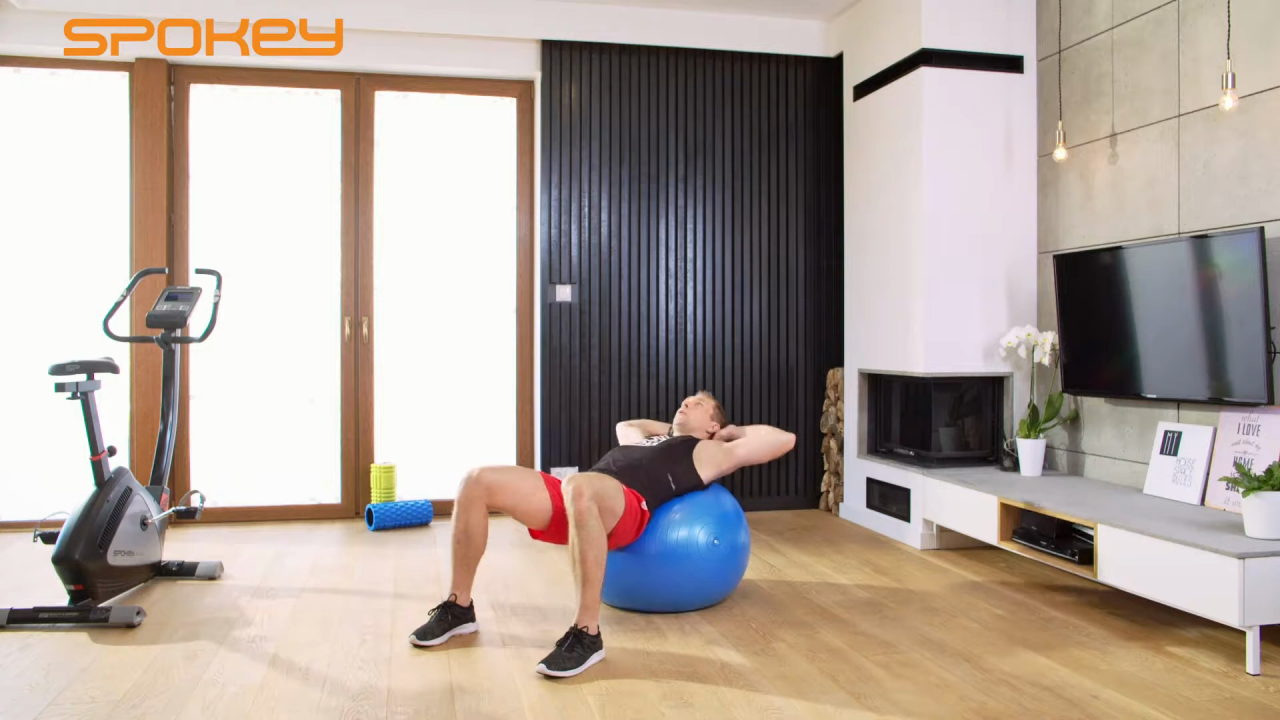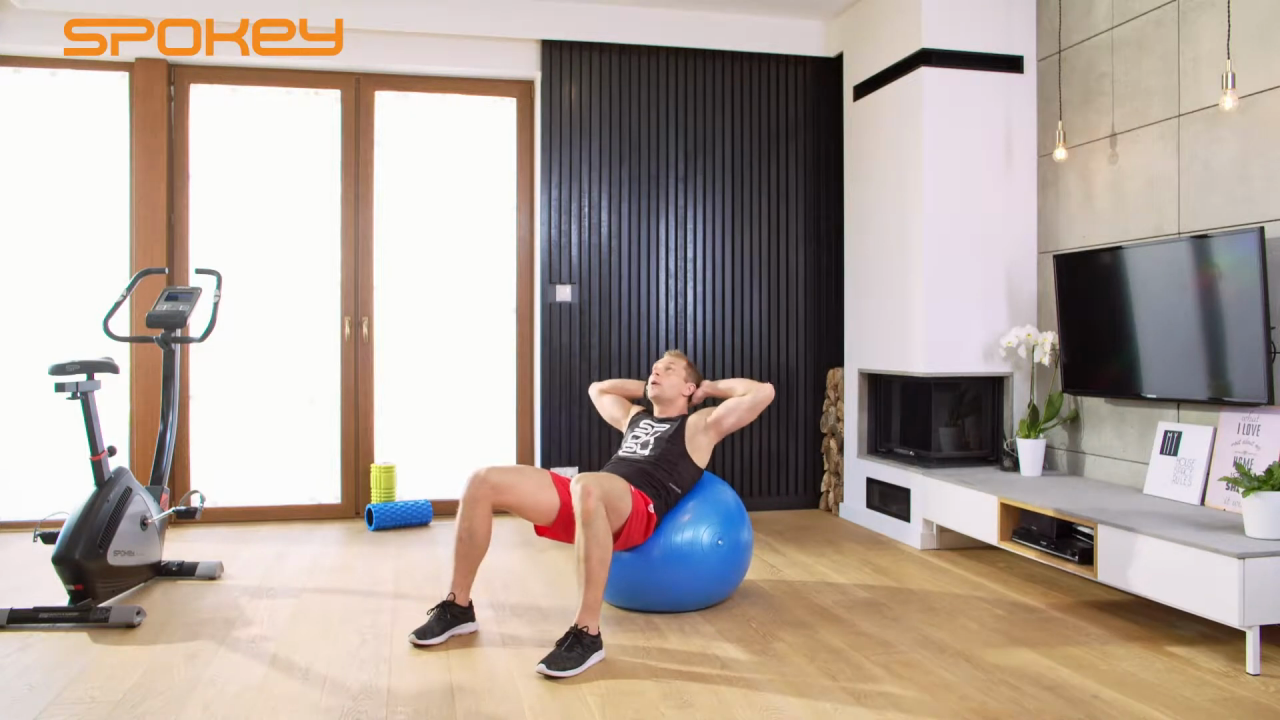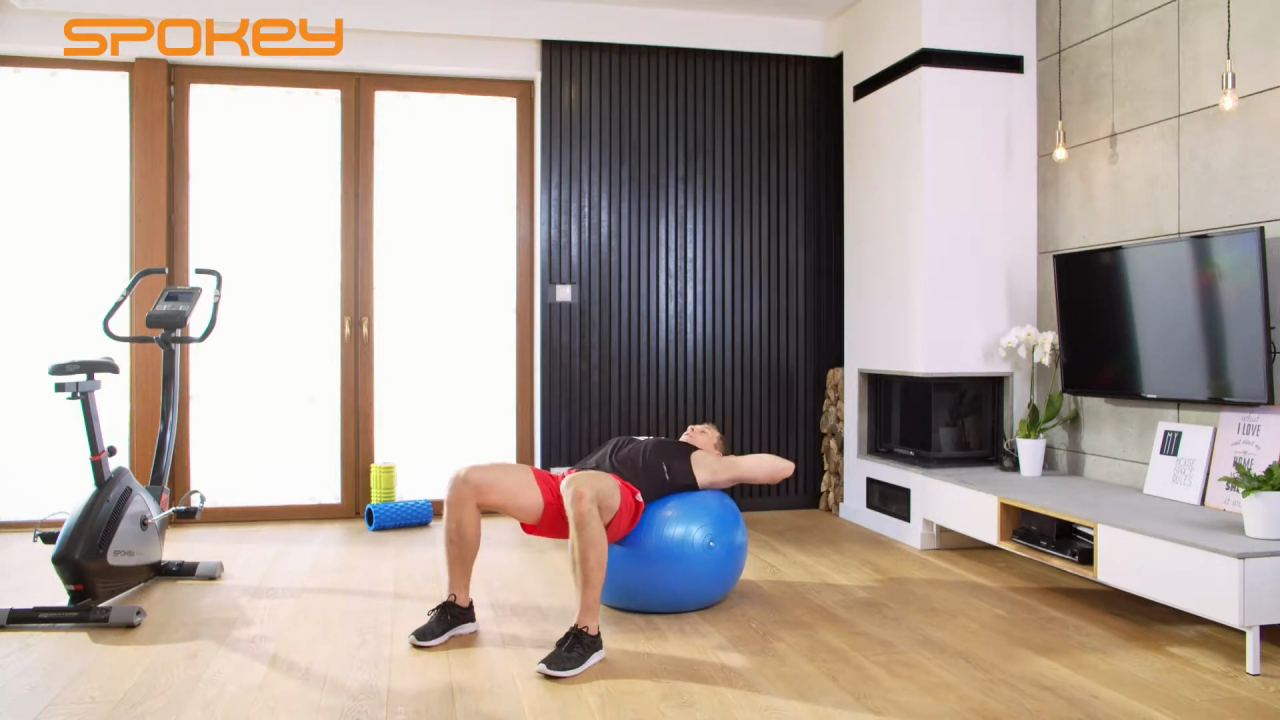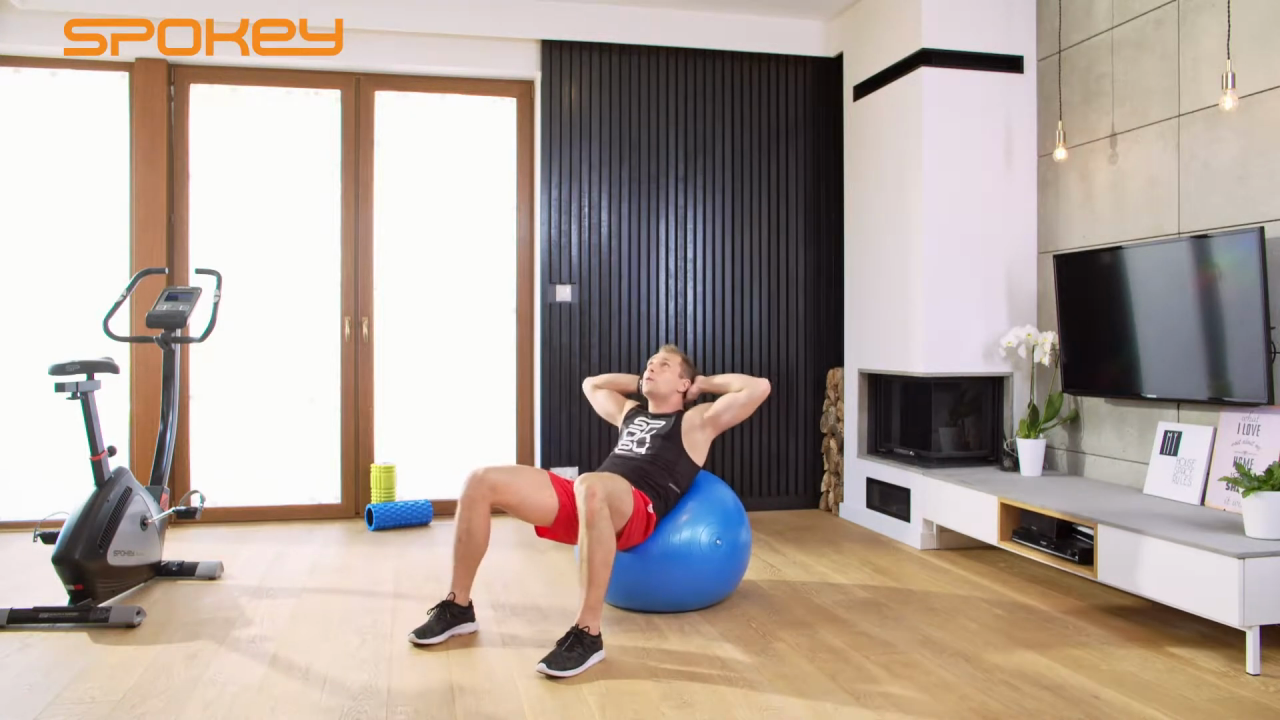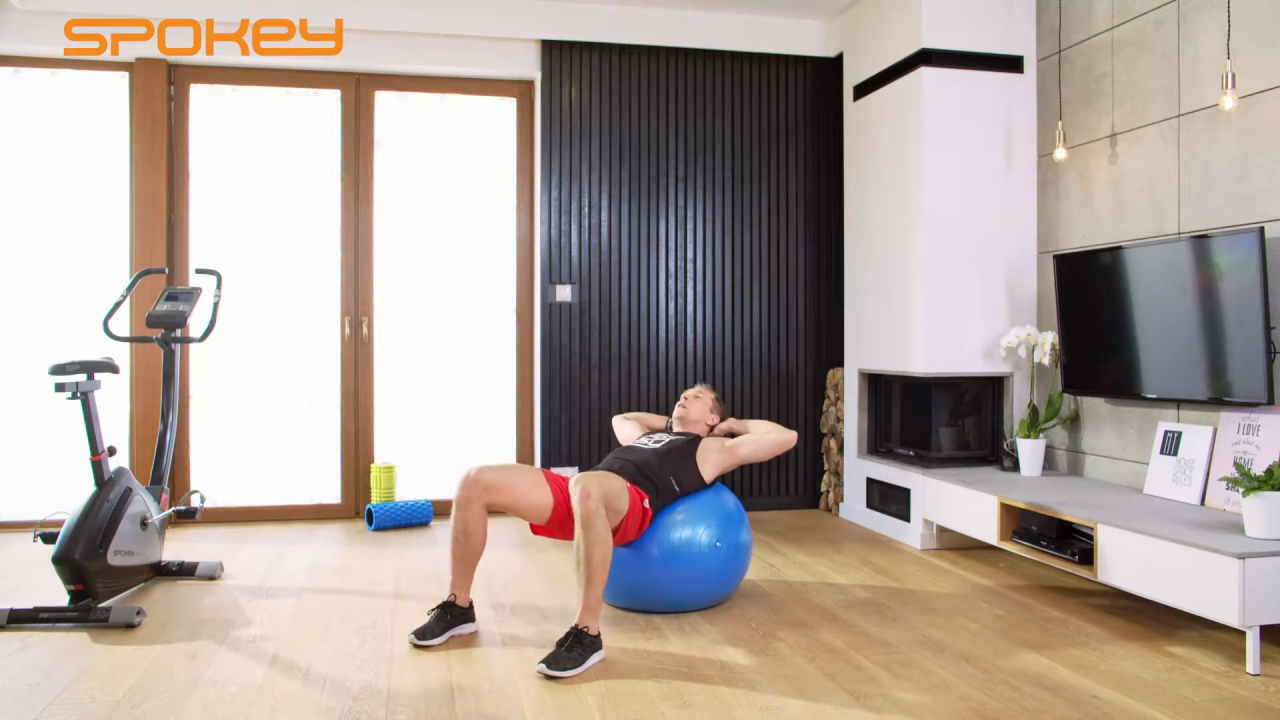
dt=1s
person 1, frame 1
left shoulder: (710, 451)
right shoulder: (652, 439)
left elbow: (785, 440)
right elbow: (624, 425)
left wrist: (731, 429)
right wrist: (672, 427)
left hip: (627, 506)
right hip: (578, 495)
left knee: (578, 488)
right knee: (478, 481)
left ankle: (587, 633)
right ankle: (458, 607)
person 1, frame 2
left shoulder: (699, 426)
right shoulder: (636, 418)
left elbow: (763, 393)
right elbow: (598, 390)
left wrist: (711, 388)
right wrist: (647, 389)
left hip: (637, 510)
right hip: (585, 497)
left knee: (586, 490)
right knee: (483, 482)
left ankle: (587, 635)
right ankle: (458, 607)
person 1, frame 3
left shoulder: (706, 465)
right shoulder: (661, 451)
left elbow: (784, 467)
left wrist: (734, 458)
left hip: (621, 495)
right hip: (569, 485)
left knee: (578, 492)
right knee: (465, 482)
left ankle: (587, 633)
right ankle: (458, 607)
person 1, frame 4
left shoulder: (696, 422)
right shoulder: (630, 412)
left elbow: (758, 388)
right elbow: (592, 384)
left wrist: (706, 383)
right wrist: (640, 383)
left hip: (638, 509)
right hip: (587, 500)
left knee: (591, 488)
right knee: (482, 482)
left ankle: (588, 634)
right ankle: (458, 607)
person 1, frame 5
left shoulder: (712, 451)
right shoulder: (649, 435)
left elbow: (786, 438)
right elbow: (620, 419)
left wrist: (734, 425)
right wrist: (669, 423)
left hip: (631, 503)
right hip: (579, 494)
left knee: (587, 490)
right knee: (476, 481)
left ankle: (587, 634)
right ankle: (459, 607)
